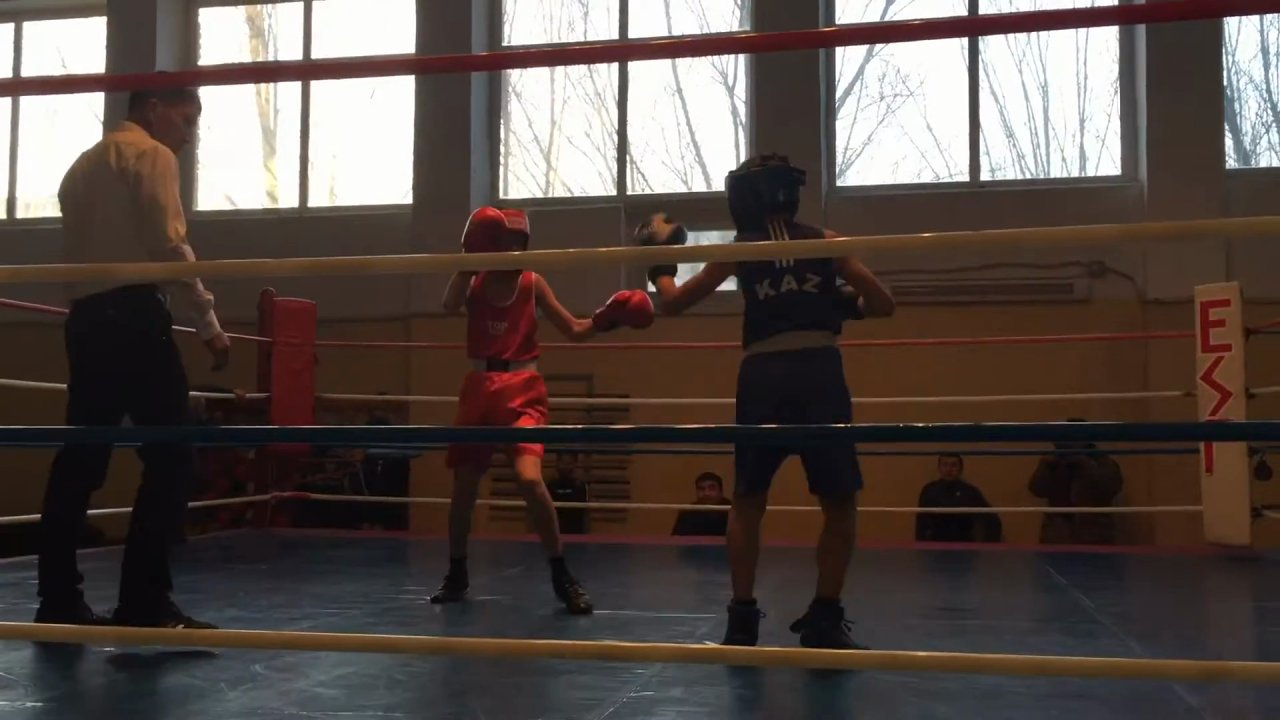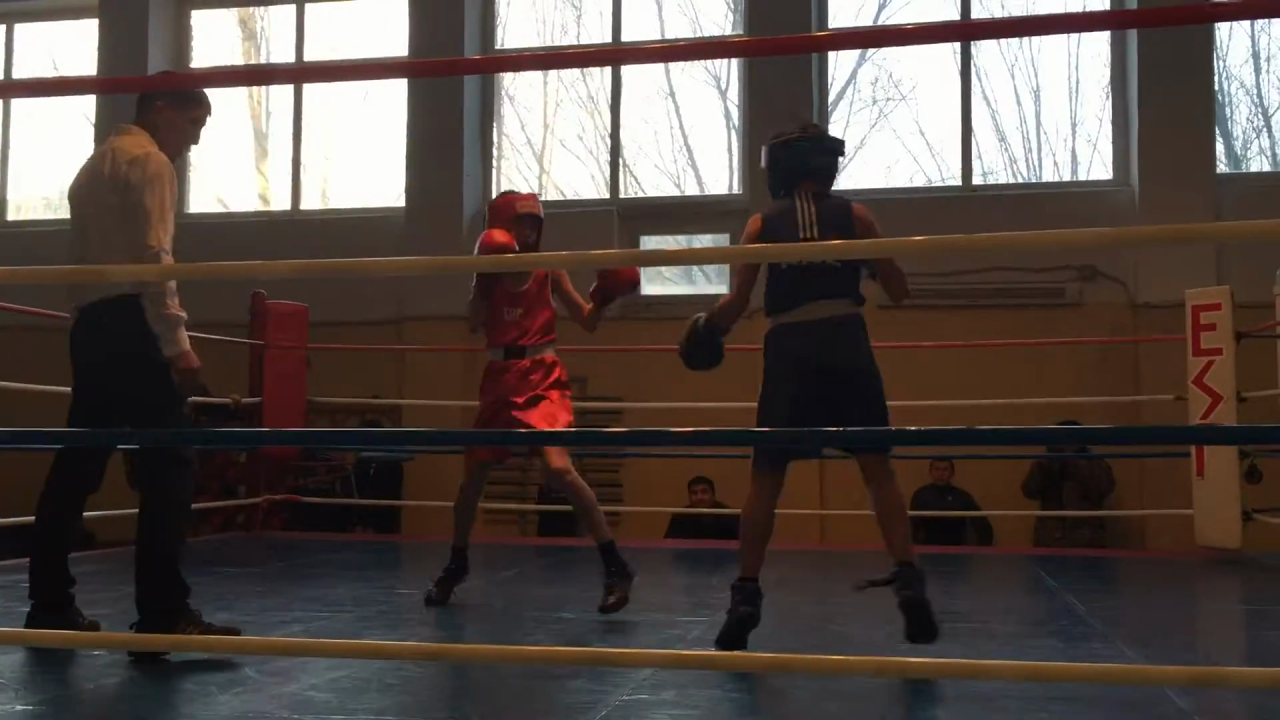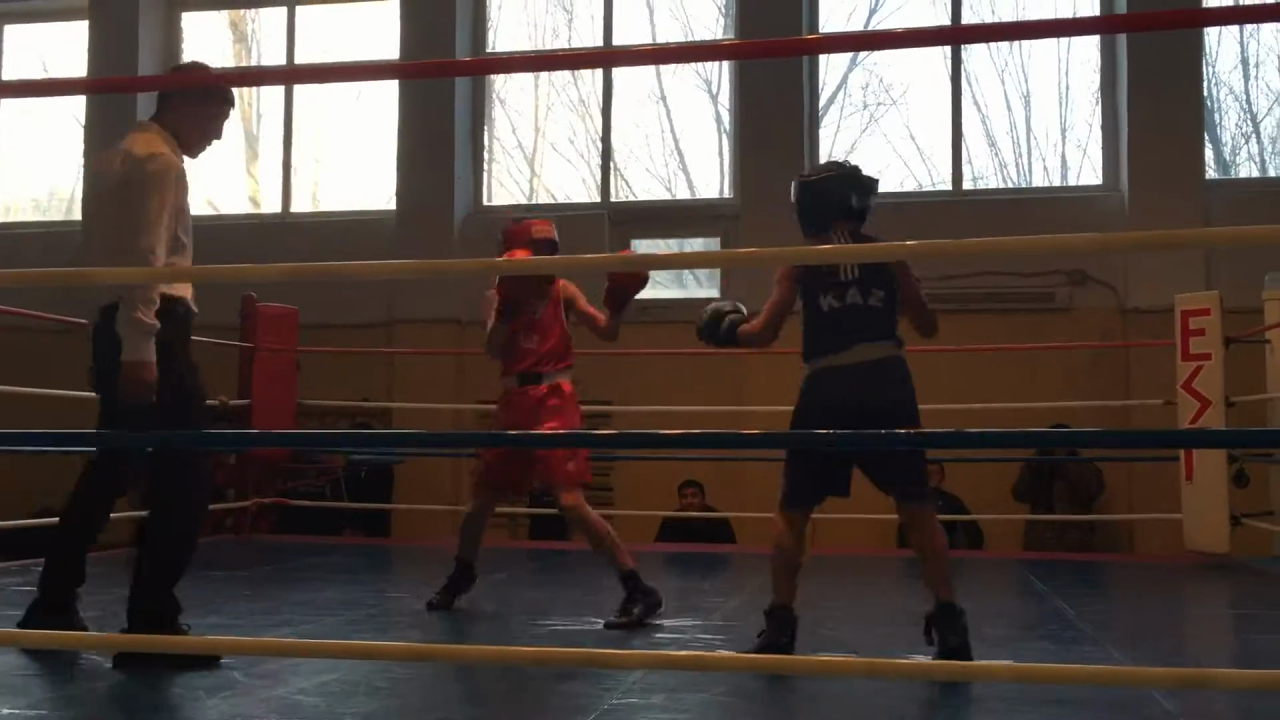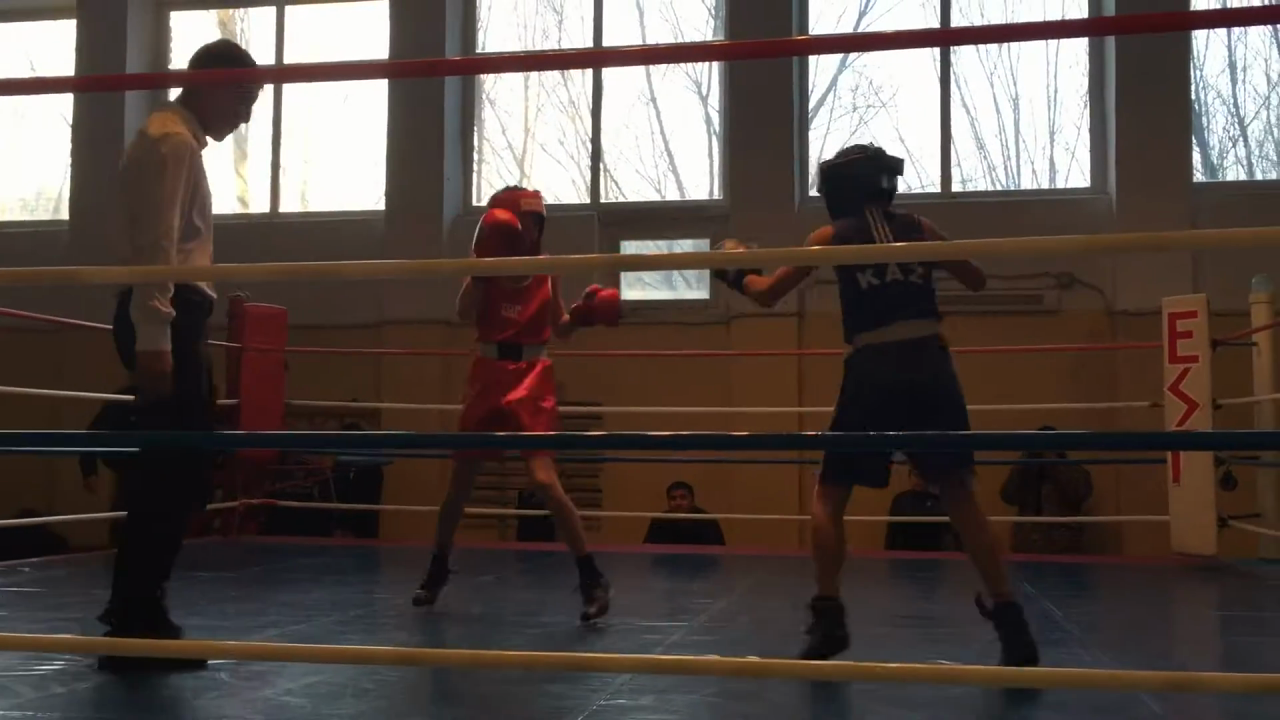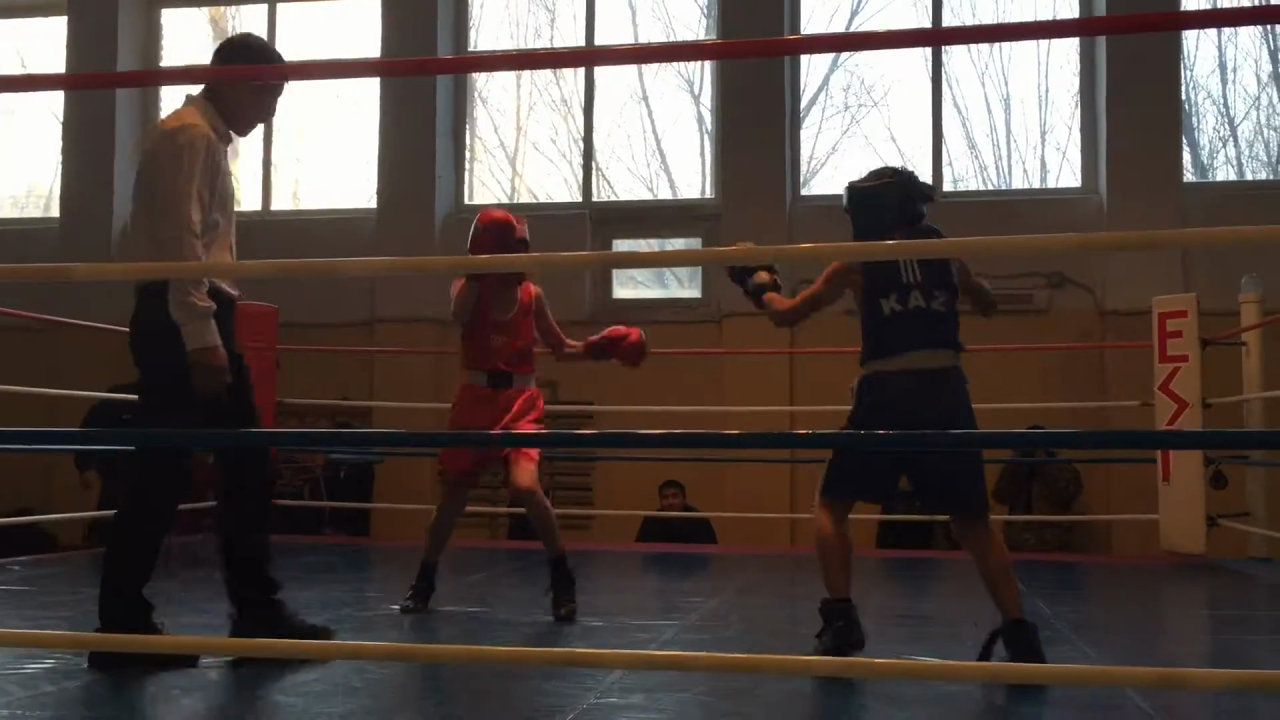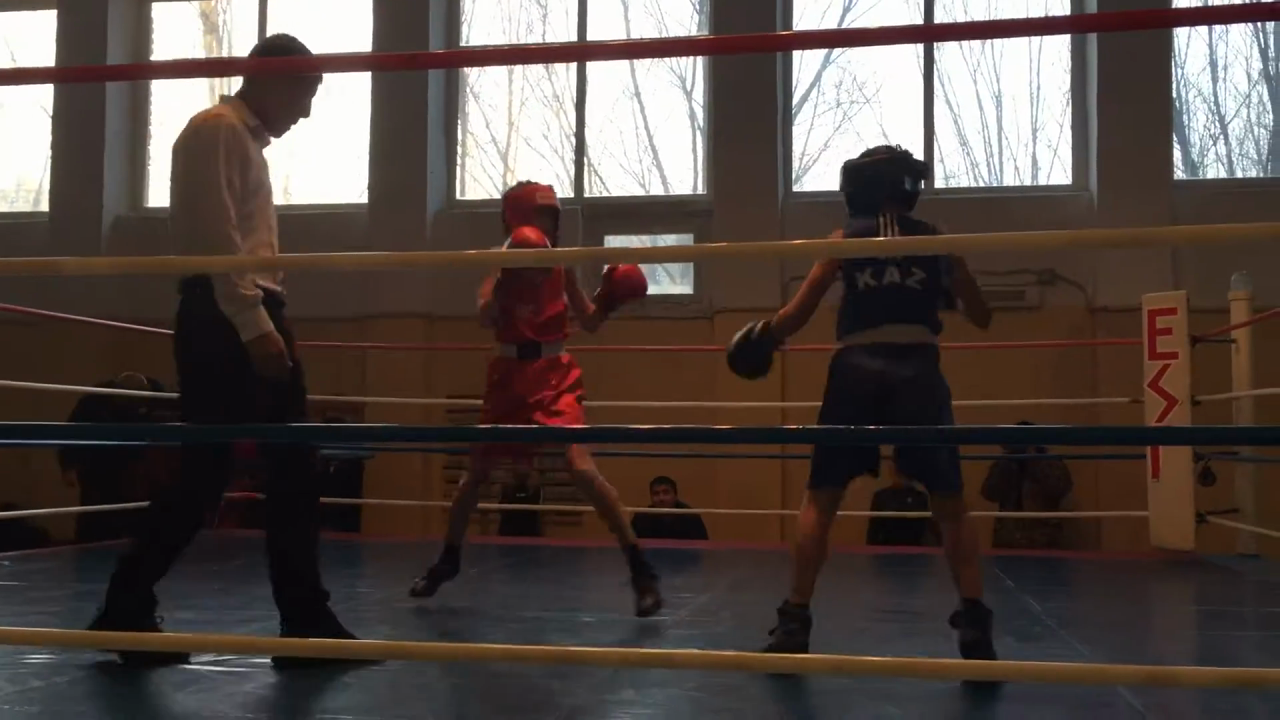
dt=0.2s
person 1, frame 1
left shoulder: (81, 166)
right shoulder: (150, 155)
left elbow: (78, 254)
right elbow: (168, 244)
right wrist: (207, 322)
left hip: (85, 319)
right hip: (132, 314)
left knee: (80, 458)
right knee: (171, 456)
left ankle: (59, 601)
right ankle: (145, 602)
person 1, frame 2
left shoulder: (94, 165)
right shoulder: (148, 161)
right elbow: (150, 257)
right wrist: (176, 341)
left hip: (92, 325)
right hip: (129, 326)
left knee: (78, 463)
right knee: (167, 466)
left ankle: (50, 604)
right ankle: (164, 615)
person 1, frame 3
left shoulder: (123, 158)
right shoulder: (159, 160)
right elbow: (143, 260)
right wrist: (140, 347)
left hip: (119, 331)
right hip: (151, 332)
left knee: (112, 470)
right knee: (184, 475)
left ankle: (53, 605)
right ankle: (151, 626)
person 1, frame 4
left shoulder: (168, 138)
right shoulder: (171, 140)
right elbow: (155, 246)
right wrist: (154, 337)
left hip: (166, 320)
right hip: (165, 323)
left knee: (174, 466)
right knee: (180, 470)
left ankle: (135, 606)
right ankle: (137, 623)
person 1, frame 5
left shoulder: (206, 137)
right shoulder: (186, 133)
right elbow: (177, 242)
right wrist: (199, 334)
left hip: (196, 321)
right hip: (180, 322)
left knee: (248, 466)
right knee: (164, 473)
left ankle: (258, 613)
right ankle: (122, 626)
person 1, frame 6
left shoulder: (248, 142)
right shoulder: (217, 129)
right elbow: (218, 238)
right wrist: (253, 323)
left hip: (257, 319)
right hip: (224, 321)
left knee: (293, 471)
right knee: (203, 474)
left ankle: (305, 620)
right ankle: (125, 612)
person 2, frame 1
left shoulder: (739, 251)
right shoulder: (826, 242)
left elbow: (673, 304)
right elbow: (883, 305)
left wrist: (658, 259)
right wrist: (846, 304)
left hip: (763, 378)
right hip: (819, 374)
left knee: (748, 505)
right knee: (840, 505)
left ankle: (743, 616)
right ankle: (824, 619)
person 2, frame 2
left shoulder: (763, 222)
right shoulder: (854, 214)
left elbow: (734, 305)
right elbow: (897, 289)
left wrist: (707, 330)
left hip: (790, 349)
right hip: (845, 342)
left knee: (766, 478)
right knee: (878, 471)
left ankle: (746, 596)
right ankle: (909, 582)
person 2, frame 3
left shoulder: (800, 259)
right shoulder: (887, 253)
left elbow: (763, 333)
right elbow: (928, 327)
left wrist: (728, 328)
left hip: (828, 390)
right hip: (888, 385)
left knee: (793, 514)
right knee: (917, 509)
left ankle: (779, 625)
right ankle: (947, 619)
person 2, frame 4
left shoulder: (832, 236)
right shoulder: (919, 227)
left elbow: (766, 291)
right elbow: (977, 280)
left wrist: (736, 271)
left hip: (873, 371)
right hip: (930, 366)
left knee: (829, 496)
right knee: (959, 497)
left ankle: (828, 617)
right ankle: (1009, 619)
person 2, frame 5
left shoulder: (857, 262)
right shoulder: (943, 253)
left elbow: (787, 314)
right elbow: (987, 305)
left wrist: (758, 282)
left hip: (887, 396)
right hip: (947, 395)
left knee: (831, 508)
right knee: (974, 526)
left ankle: (841, 618)
right ankle: (1020, 635)
person 2, frame 6
left shoulder: (845, 239)
right shoulder: (936, 239)
left elbow: (796, 315)
right elbow: (981, 317)
left wrist: (762, 338)
left hip: (855, 373)
right hip: (919, 375)
left knee: (820, 501)
right knee: (950, 504)
left ankle: (794, 621)
right ankle: (973, 619)
person 3, frame 1
left shoulder: (532, 283)
right shoulder: (473, 279)
left elbow: (574, 331)
right elbow: (449, 305)
left wrist: (605, 319)
right wrist: (470, 258)
left hip: (522, 390)
right hip: (479, 388)
left knee: (530, 479)
right knee: (464, 489)
left ankle: (562, 576)
right ankle: (456, 575)
person 3, frame 2
left shoulder: (549, 270)
right shoulder: (488, 271)
left elbow: (587, 320)
right elbow: (474, 324)
left wrist: (602, 297)
right wrist: (485, 280)
left hip: (542, 377)
right hip: (499, 376)
left knee: (559, 468)
right knee: (473, 477)
left ankle: (615, 565)
right ankle: (457, 564)
person 3, frame 3
left shoulder: (563, 291)
right shoulder: (501, 294)
left elbow: (607, 332)
right elbow: (494, 351)
left wrist: (618, 302)
right wrist: (506, 307)
left hip: (555, 403)
right hip: (514, 405)
left knee: (571, 503)
right knee: (481, 503)
left ankle: (638, 591)
right ankle: (462, 575)
person 3, frame 4
left shoulder: (546, 270)
right shoulder: (485, 264)
left elbow: (560, 329)
right elbow: (465, 314)
left wrist: (583, 313)
right wrist: (482, 265)
left hip: (531, 378)
right hip: (488, 375)
left knee: (543, 479)
right knee: (461, 478)
left ankle: (590, 575)
right ankle: (438, 568)
person 3, frame 5
left shoulder: (532, 295)
right shoulder: (470, 282)
left elbow: (560, 348)
right elbow: (459, 317)
left wrist: (597, 347)
right wrist: (478, 268)
left hip: (520, 402)
right hip: (475, 402)
left knee: (525, 486)
right knee: (452, 499)
left ankle: (562, 576)
right ankle: (424, 580)
person 3, frame 6
left shoulder: (562, 265)
right shoulder: (498, 264)
left elbow: (588, 319)
right elbow: (485, 319)
left wrist: (608, 299)
right wrist: (505, 275)
left hip: (555, 374)
right hip: (508, 374)
left knee: (581, 468)
right knee: (477, 473)
left ankle: (640, 568)
right ankle: (447, 559)
